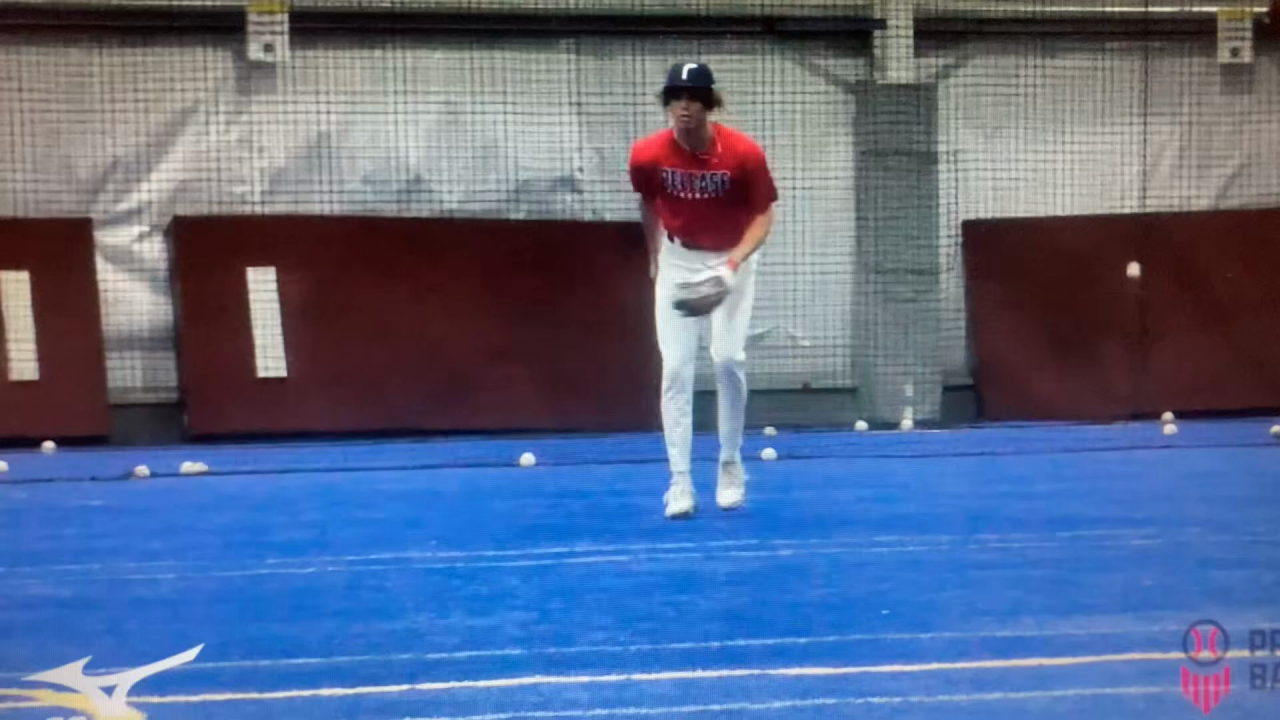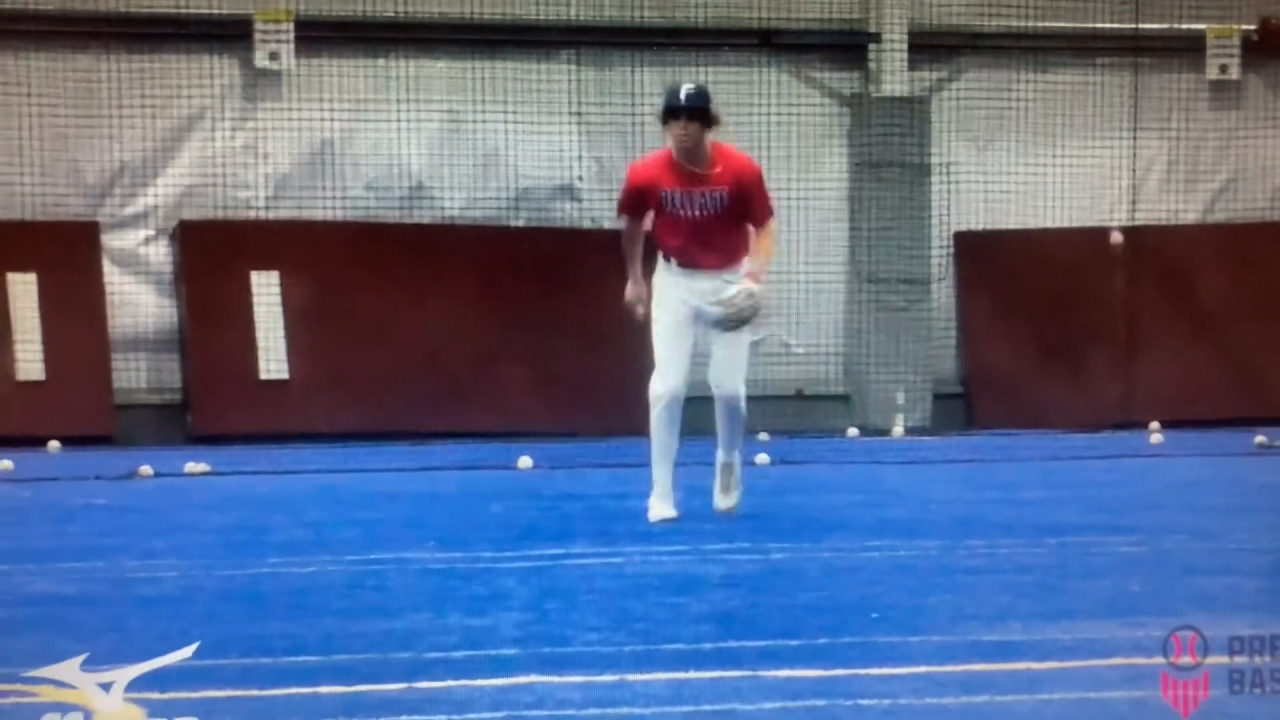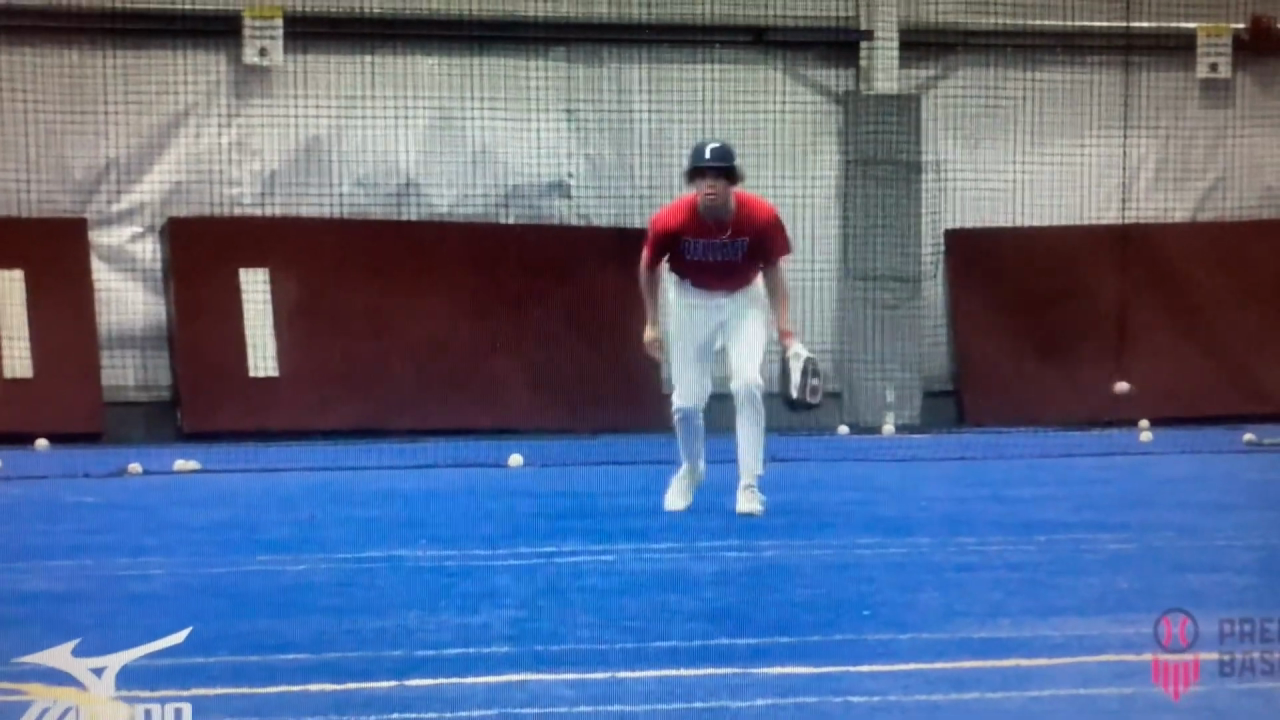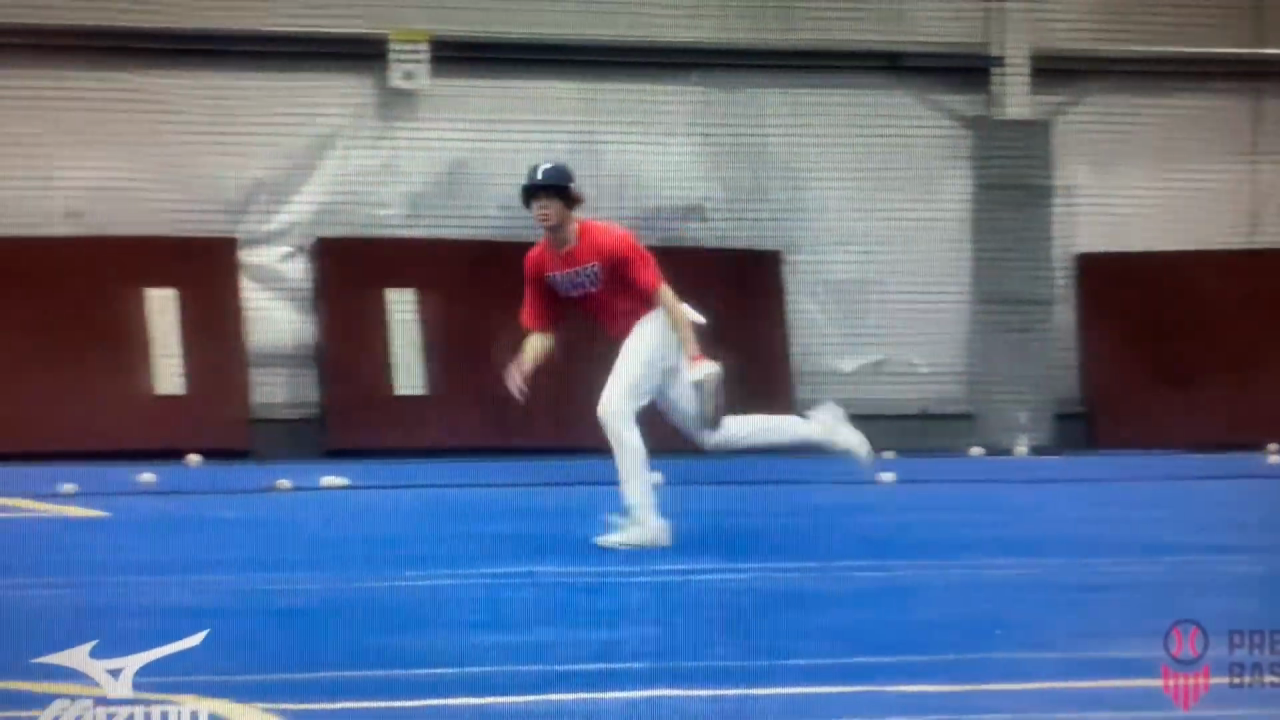
dt=1s
person 1, frame 1
left shoulder: (745, 152)
right shoulder: (647, 154)
left elbow: (763, 215)
left wrist: (733, 264)
right wrist: (656, 258)
left hip: (732, 261)
right hip: (677, 261)
left knee: (728, 360)
right knee: (676, 368)
left ankle: (731, 466)
right ankle: (680, 481)
person 1, frame 2
left shoulder: (742, 171)
right shoulder: (645, 174)
left elbow: (763, 227)
right elbow: (631, 222)
left wrist: (753, 276)
right wrist: (634, 278)
left hip: (728, 284)
right hip: (675, 282)
left knee: (729, 391)
right knee: (667, 387)
left ankle: (728, 473)
right ankle: (662, 491)
person 1, frame 3
left shoulder: (761, 216)
right shoulder: (670, 220)
left elbow: (773, 272)
right elbow: (649, 266)
left wrist: (786, 333)
right wrist: (651, 323)
left hip: (745, 298)
right hip: (690, 301)
left knee: (747, 384)
right knee: (686, 401)
left ankle: (748, 486)
right ankle: (690, 470)
person 1, frame 4
left shoulder: (610, 240)
right shoulder: (537, 263)
left elbow: (662, 294)
right elbow: (542, 332)
left wrist: (696, 358)
right wrist: (523, 368)
left hip: (661, 326)
right hip: (639, 337)
left knee: (612, 409)
right knee: (710, 435)
left ankle: (646, 522)
right ankle: (821, 425)
